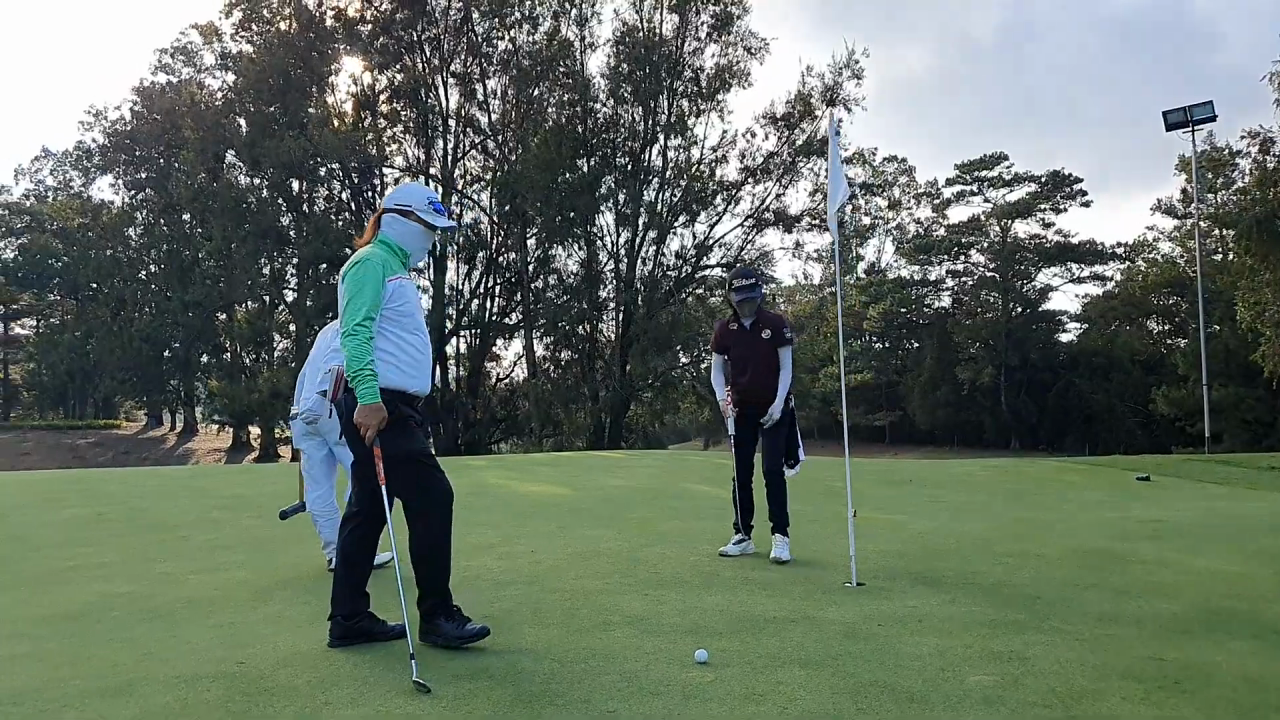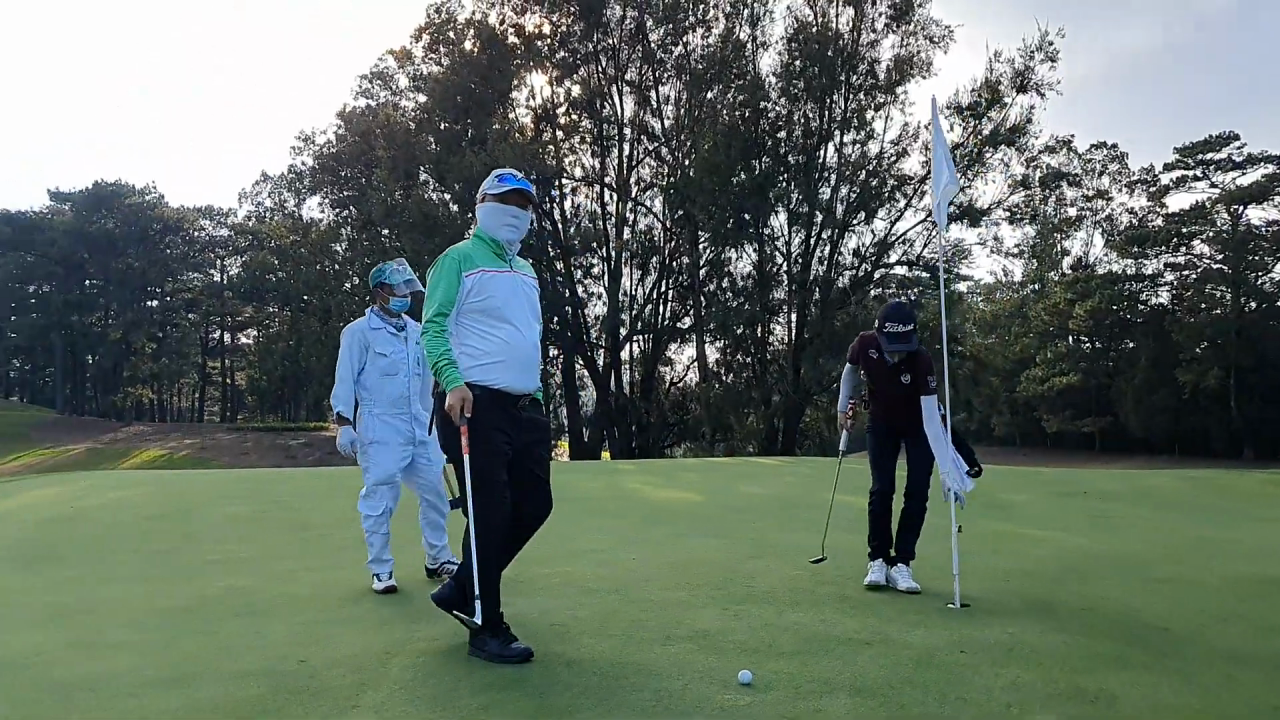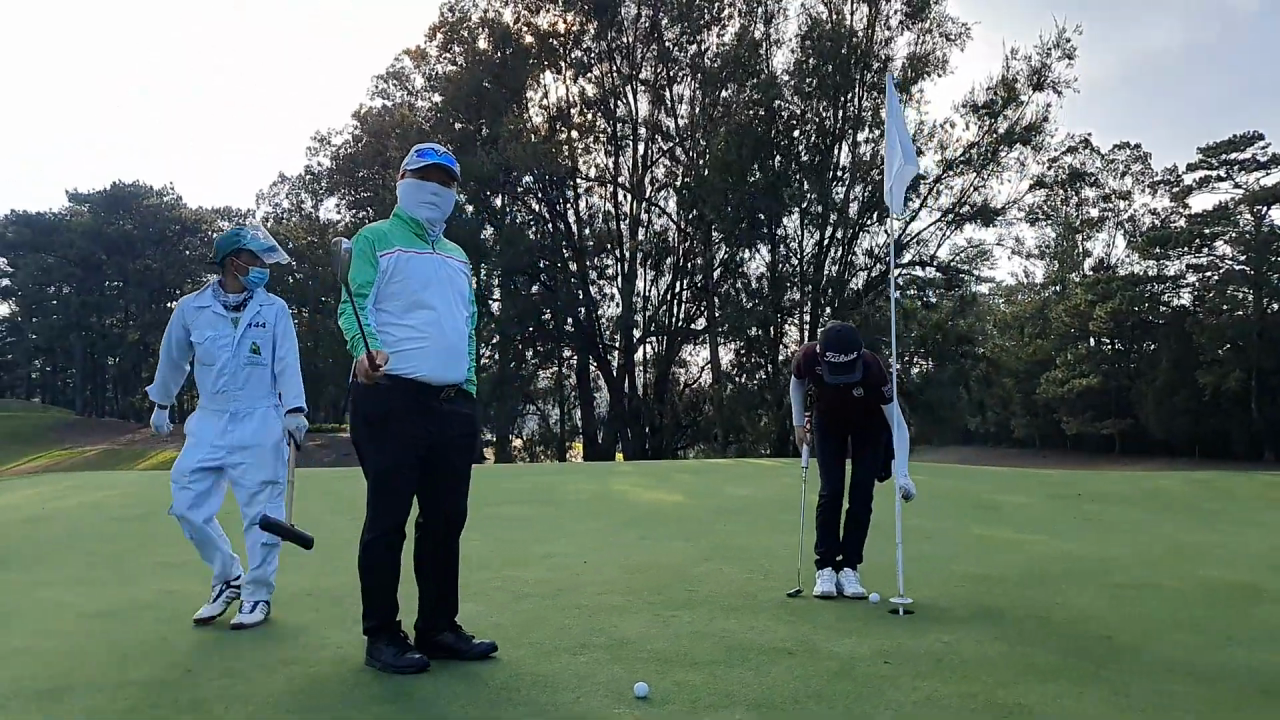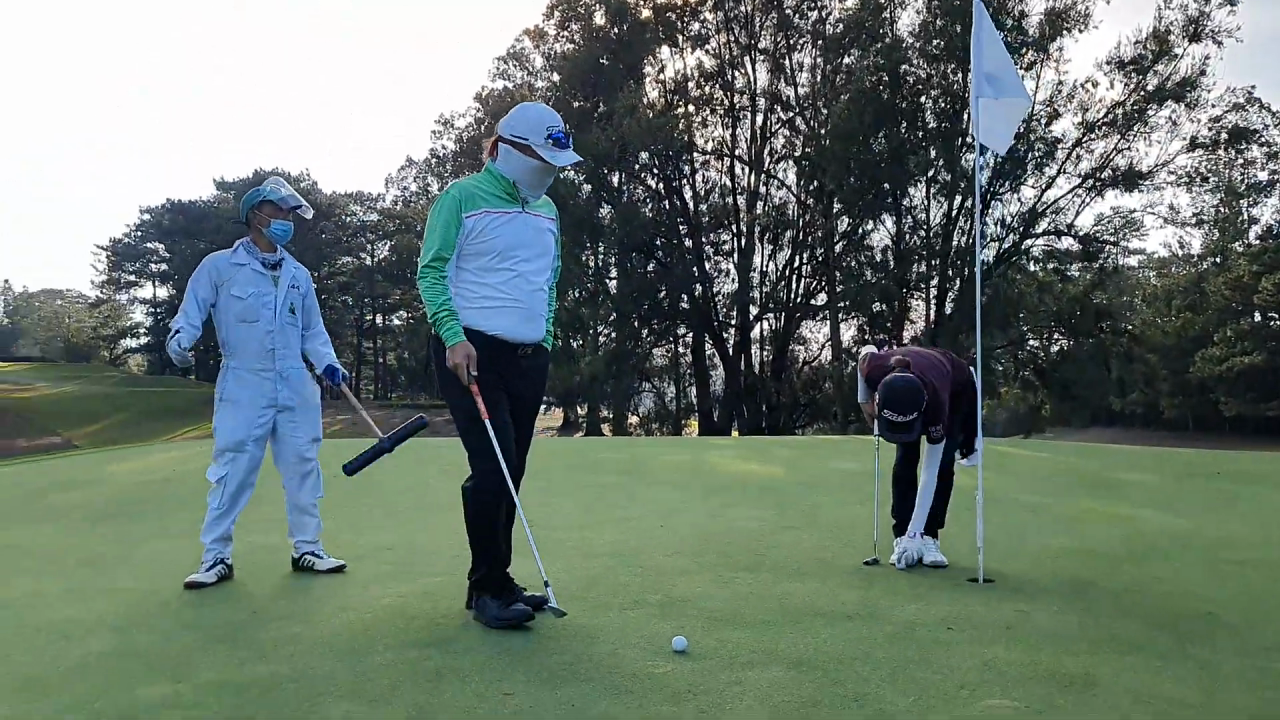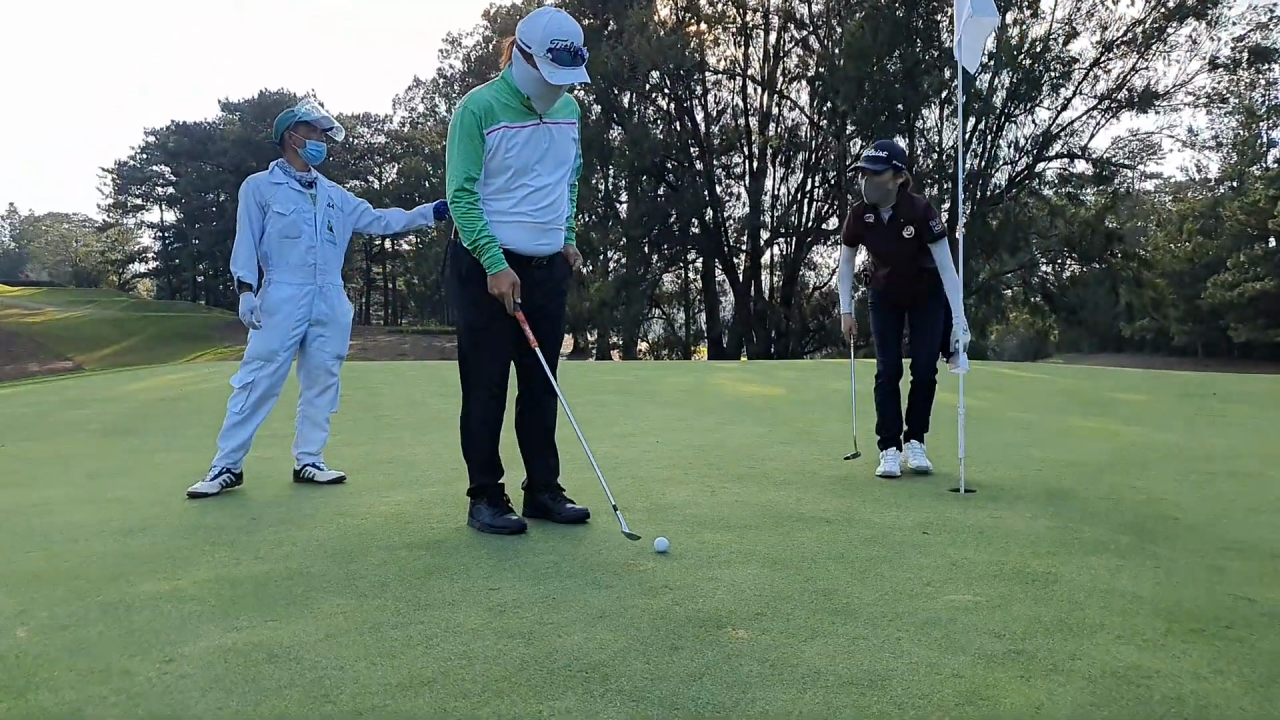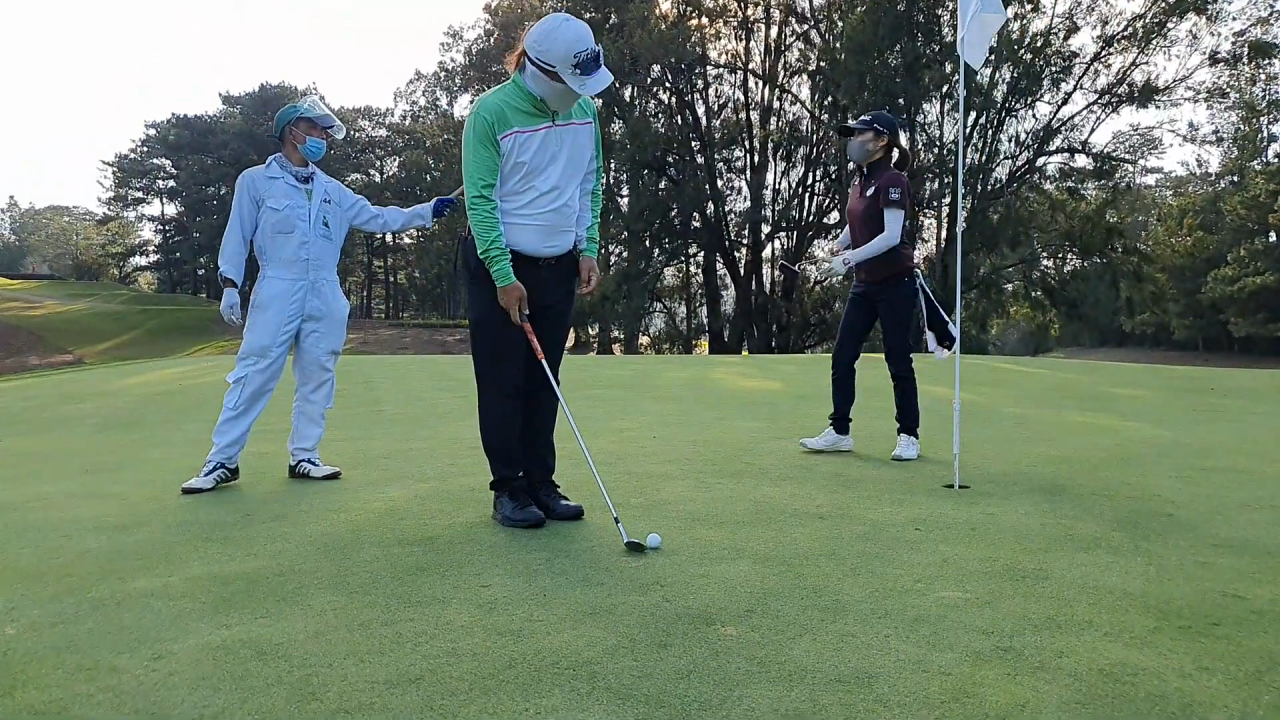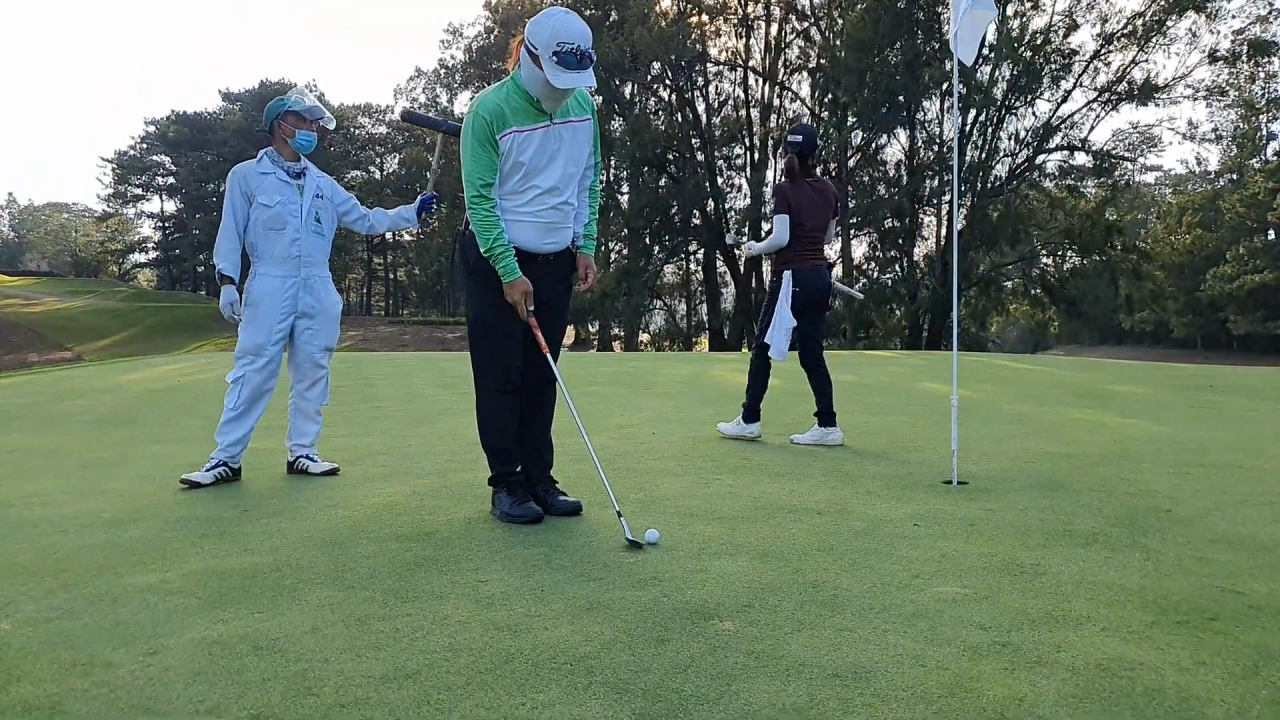
dt=0.7s
person 1, frame 1
left shoulder: (396, 270)
right shoulder: (373, 262)
right elbow: (355, 331)
right wrist: (368, 397)
left hip: (392, 405)
right hip: (379, 406)
left knee: (368, 508)
right knee: (432, 496)
left ankle: (348, 618)
right ankle: (437, 614)
person 1, frame 2
left shoulder: (526, 271)
right shoulder: (459, 259)
right elbow: (434, 327)
left wrist: (537, 398)
right wrist: (453, 382)
left hip: (524, 407)
right hip: (476, 405)
left knee: (533, 506)
right knee: (490, 515)
left ankle: (462, 592)
right ankle: (486, 626)
person 1, frame 3
left shoulder: (458, 256)
right shoulder: (375, 240)
right elbow: (353, 307)
left wrist: (470, 390)
right wrist: (365, 349)
left hip: (453, 403)
right hip: (392, 398)
left knee: (446, 518)
right knee: (388, 519)
left ankle: (438, 627)
right ankle: (382, 636)
person 1, frame 4
left shoulder: (547, 211)
right shoulder: (461, 197)
right elbow: (431, 272)
left wrist: (545, 342)
right wrist: (453, 336)
left hip: (528, 356)
right hip: (474, 353)
left knee: (508, 471)
right knee: (493, 464)
left ankle: (496, 578)
right ankle: (485, 586)
person 1, frame 5
left shoulder: (568, 109)
right shoulder: (479, 108)
right elbow: (462, 194)
left wrist: (566, 240)
right wrist: (495, 265)
left hip: (548, 266)
right hip: (487, 266)
left knee: (541, 383)
right knee: (486, 384)
left ankle: (543, 489)
right ankle: (485, 497)
person 1, frame 6
left shoulder: (583, 109)
right shoulder: (491, 111)
left elbow: (590, 183)
right elbow: (480, 198)
left wrist: (588, 248)
right wrist: (503, 275)
left hip: (557, 264)
right hip: (499, 266)
left knee: (543, 381)
right knee: (502, 380)
left ankle: (539, 483)
right ankle: (508, 489)
person 1, frame 7
left shoulder: (583, 105)
right shoulder: (490, 109)
left elbow: (589, 180)
right elbow: (480, 198)
left wrist: (585, 246)
right wrist: (509, 272)
left hip: (556, 259)
right hip: (496, 260)
left knee: (541, 376)
right knee: (500, 376)
left ankle: (538, 479)
right ankle: (506, 485)
person 2, frame 1
left shoulder: (330, 329)
left elbow: (307, 372)
right elbow: (338, 357)
left wrist: (296, 411)
right wrist: (326, 397)
left hip: (308, 413)
right hip: (334, 410)
left knee: (320, 486)
left ankle: (335, 551)
person 2, frame 2
left shoulder: (415, 330)
right shoulder: (359, 330)
right elbow: (345, 380)
left wrist: (426, 417)
right wrist: (344, 423)
left hip: (417, 424)
right hip: (379, 426)
left knee: (433, 490)
right knee: (379, 497)
left ankle: (438, 559)
right ankle: (380, 570)
person 2, frame 3
left shoulder: (275, 310)
right shoulder: (189, 309)
left elbow: (288, 364)
right elbow: (172, 358)
left wrist: (295, 410)
right wrist: (161, 404)
left hip: (260, 422)
right hip: (207, 422)
left knee: (261, 510)
right knee: (187, 504)
left ankle: (258, 596)
right ankle: (227, 576)
person 2, frame 4
left shoulder: (298, 274)
right shoulder: (218, 266)
left elbow: (313, 328)
right elbow: (191, 312)
left wrist: (328, 362)
right wrist: (179, 340)
left hip: (296, 384)
right hip: (243, 384)
left knee: (304, 466)
right knee: (234, 470)
left ankle: (307, 548)
right ankle: (217, 557)
person 2, frame 5
left shoulder: (334, 194)
right shoulder: (259, 186)
left elbow: (378, 220)
right elbow: (246, 241)
left wrist: (428, 213)
right wrist: (246, 289)
left hip: (330, 300)
right hip: (282, 297)
left knee: (322, 381)
right knee: (258, 379)
left ankle: (309, 461)
right ankle: (227, 466)
person 2, frame 6
left shoulder: (332, 189)
right shoulder: (255, 180)
left elbow: (377, 218)
right elbow: (237, 236)
left wrist: (427, 211)
right wrist: (230, 285)
left hip: (325, 295)
right hip: (277, 292)
left knee: (317, 376)
right knee: (254, 373)
left ankle: (304, 456)
right ankle: (222, 461)
person 2, frame 7
left shoulder: (323, 183)
right shoulder: (246, 175)
left elbow: (365, 220)
right elbow: (231, 233)
left wrist: (412, 212)
right wrist: (228, 282)
left hip: (317, 290)
right hip: (269, 288)
left knee: (312, 372)
right knee: (254, 371)
left ankle: (302, 452)
right ankle: (226, 458)
person 3, frame 1
left shoulder: (777, 323)
right shoulder: (724, 328)
left elbow: (786, 367)
right elbow: (717, 369)
left wrist: (779, 404)
right wrist: (722, 398)
left hip: (774, 408)
right hip: (741, 409)
left knee: (772, 471)
right knee: (742, 474)
left ankle: (780, 535)
right ankle: (743, 536)
person 3, frame 2
left shoulder: (921, 360)
right shoulder: (864, 344)
left elbow: (931, 417)
right elbow: (850, 372)
left wrist: (946, 470)
right wrist: (842, 407)
left hip: (918, 426)
right hip: (880, 422)
left knee: (917, 492)
right knee: (881, 488)
left ankle: (900, 564)
right ankle: (878, 559)
person 3, frame 3
left shoulder: (872, 368)
right shoulder: (807, 356)
left elbow: (898, 425)
right elbow: (797, 384)
left wrist: (902, 472)
right wrist: (798, 422)
left hip: (869, 425)
right hip: (828, 422)
left knee: (861, 493)
right knee: (831, 490)
left ankle: (849, 568)
right ankle: (825, 568)
person 3, frame 4
left shoulder: (934, 400)
right shoulder: (874, 369)
left elbow: (929, 473)
right wrist: (864, 400)
left hip: (956, 391)
left knee: (943, 463)
right knee: (906, 458)
left ankle: (928, 538)
right ankle: (901, 536)
person 3, frame 5
left shoulder: (921, 211)
right shoulder: (858, 216)
left elbow: (946, 267)
right elbow: (846, 263)
left wrist: (959, 320)
right wrist: (846, 311)
left hip: (927, 298)
right hip: (884, 298)
left knee: (923, 370)
right knee: (888, 370)
left ankle: (915, 442)
right ankle: (889, 448)
person 3, frame 6
left shoulder: (893, 179)
right shoulder: (860, 180)
left elbow: (892, 235)
left wrist: (850, 259)
right wrist: (840, 245)
left hip: (895, 283)
right hip: (863, 284)
left knee: (898, 361)
right knee: (842, 356)
left ankle: (908, 435)
right ankle: (839, 431)
person 3, frame 7
left shoulder: (785, 189)
right shoulder: (828, 189)
left elbow: (781, 238)
left wrist: (754, 249)
left hip: (791, 278)
right hip: (819, 276)
left knee: (764, 349)
right knee: (812, 353)
left ankle: (749, 421)
right ankle: (827, 426)
